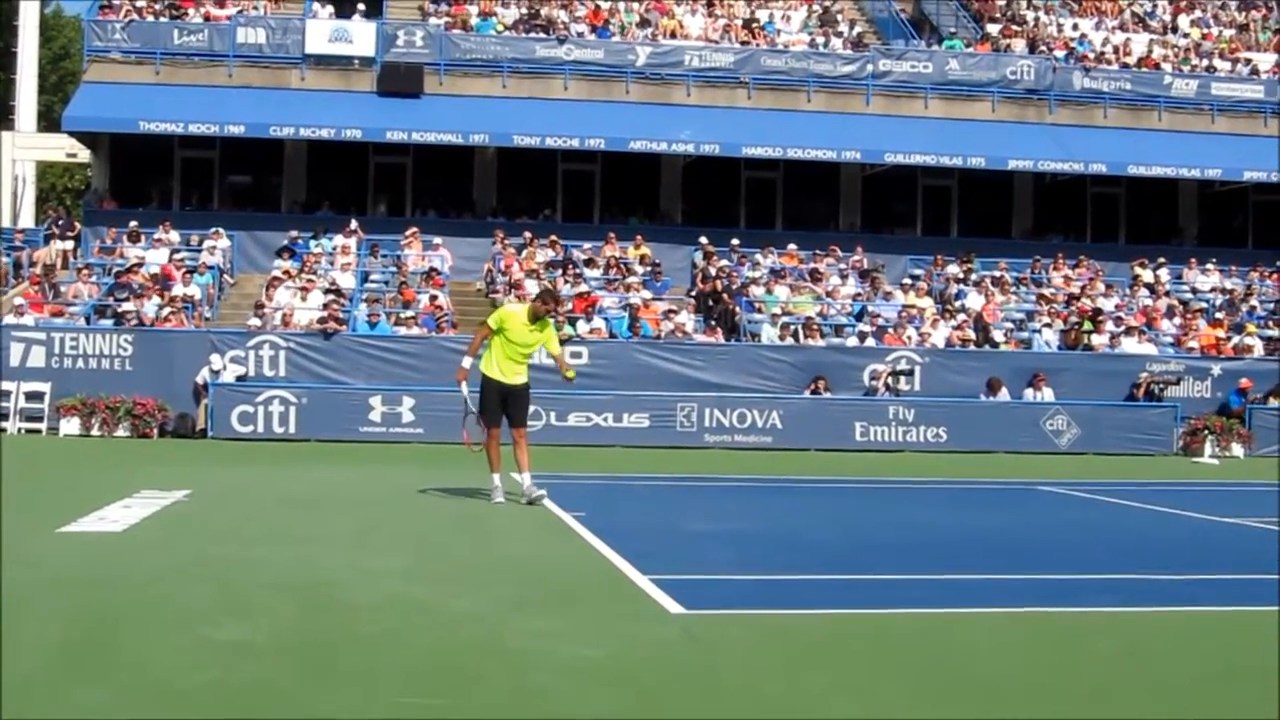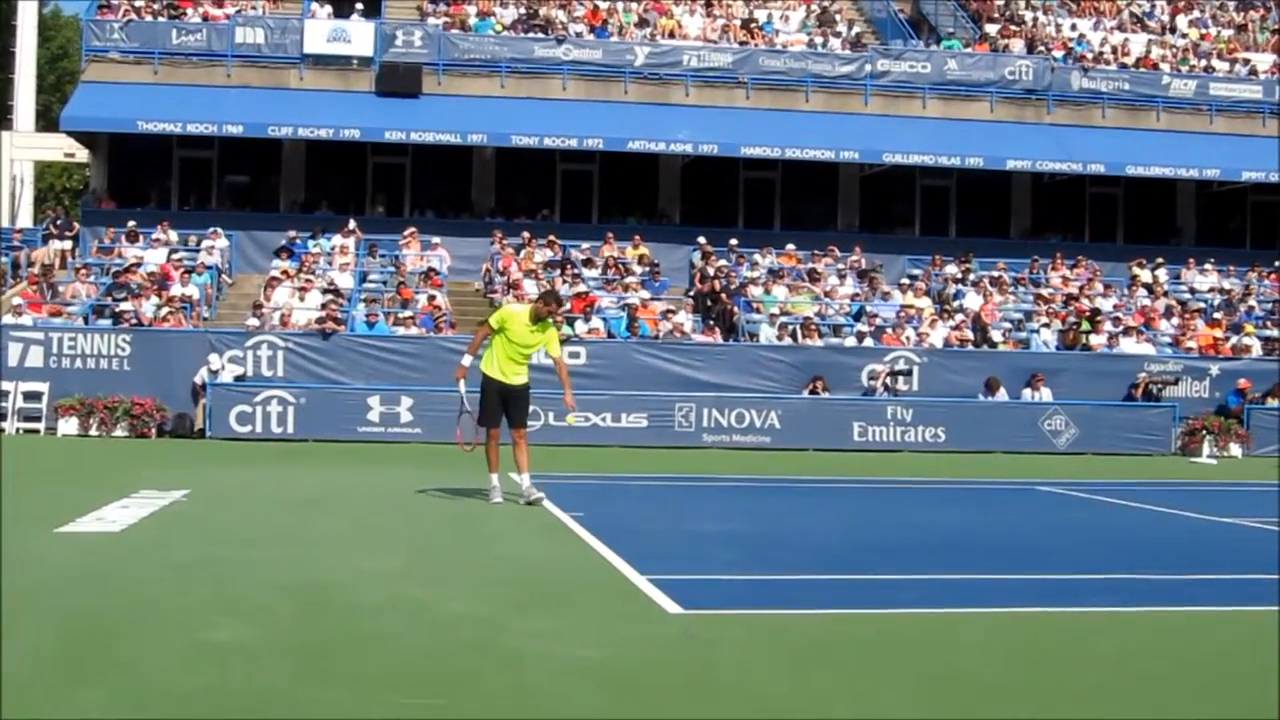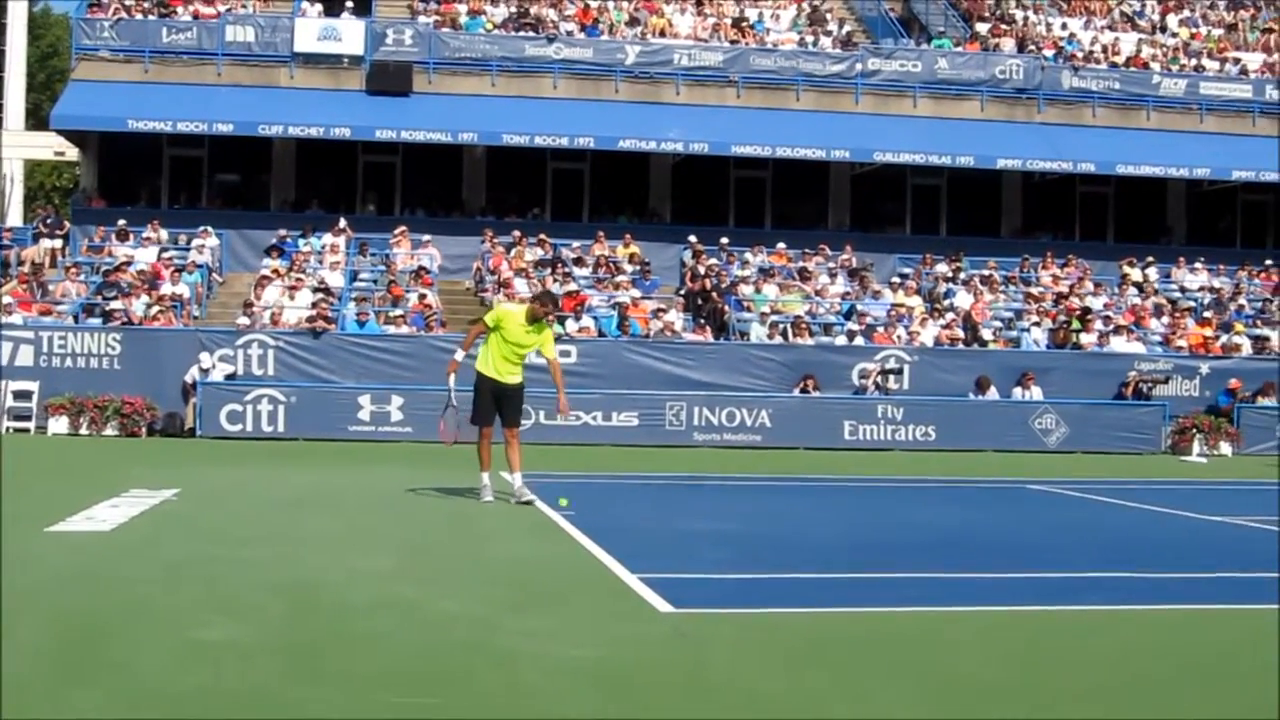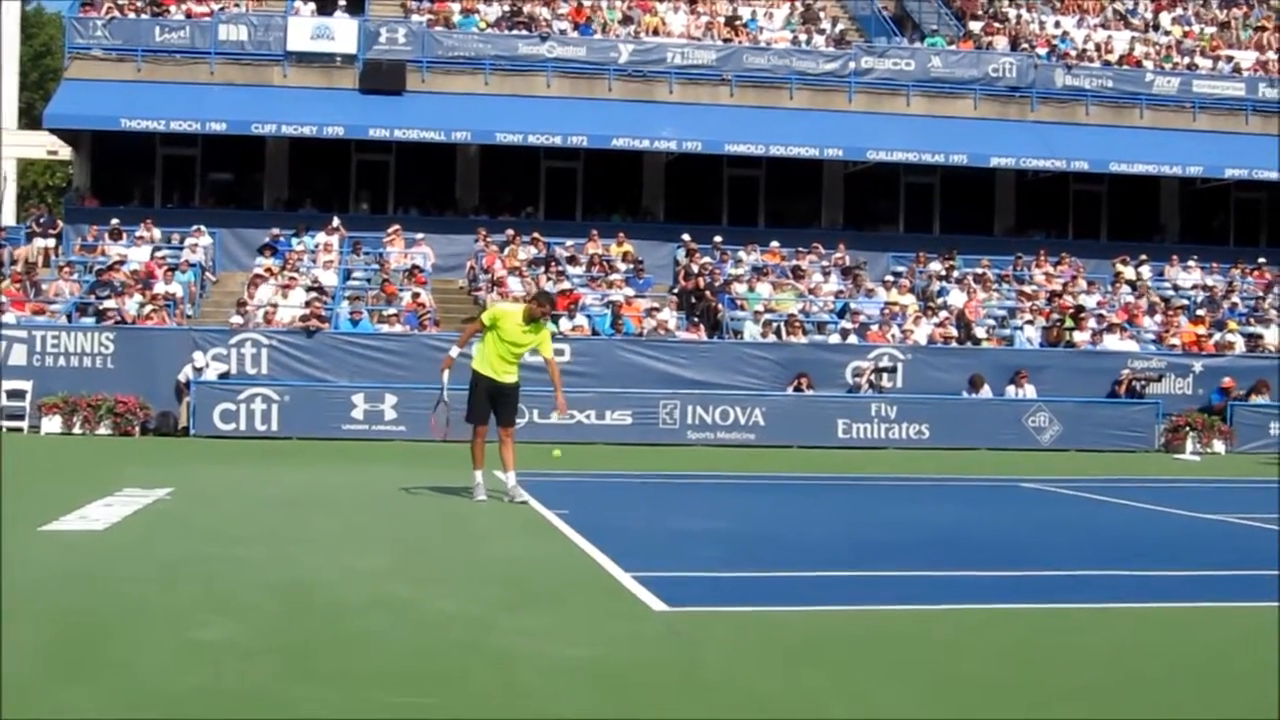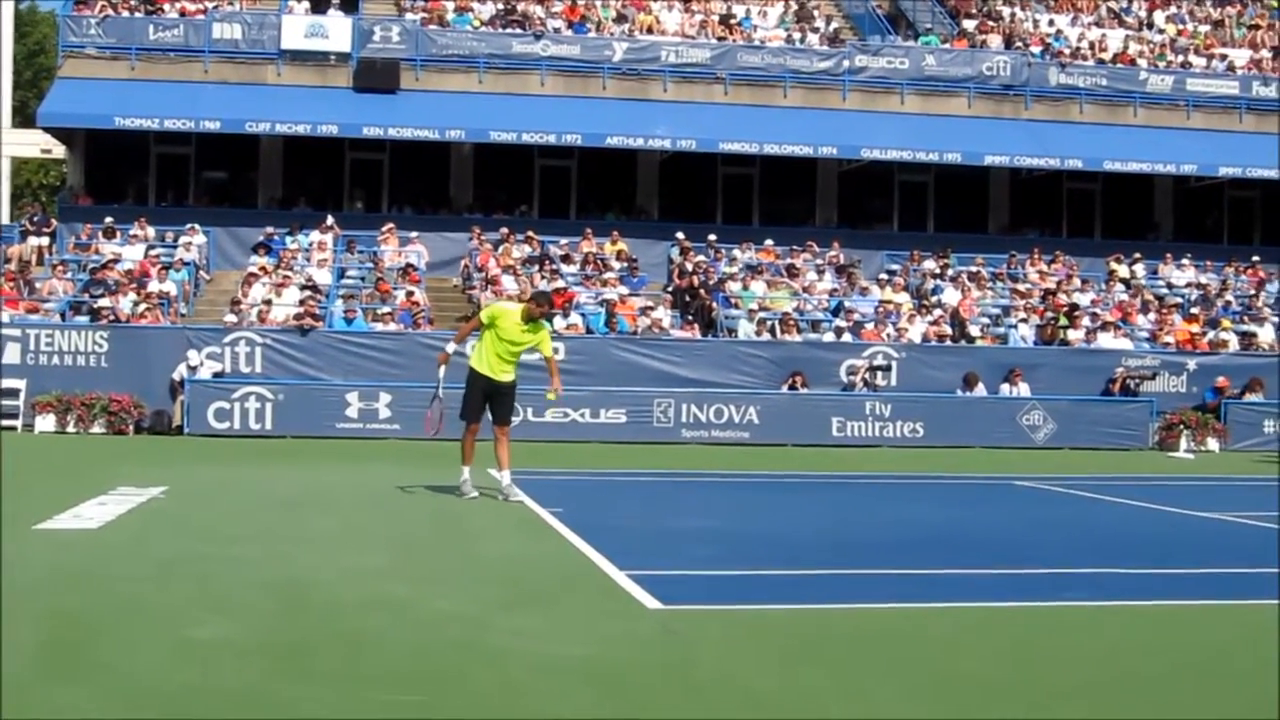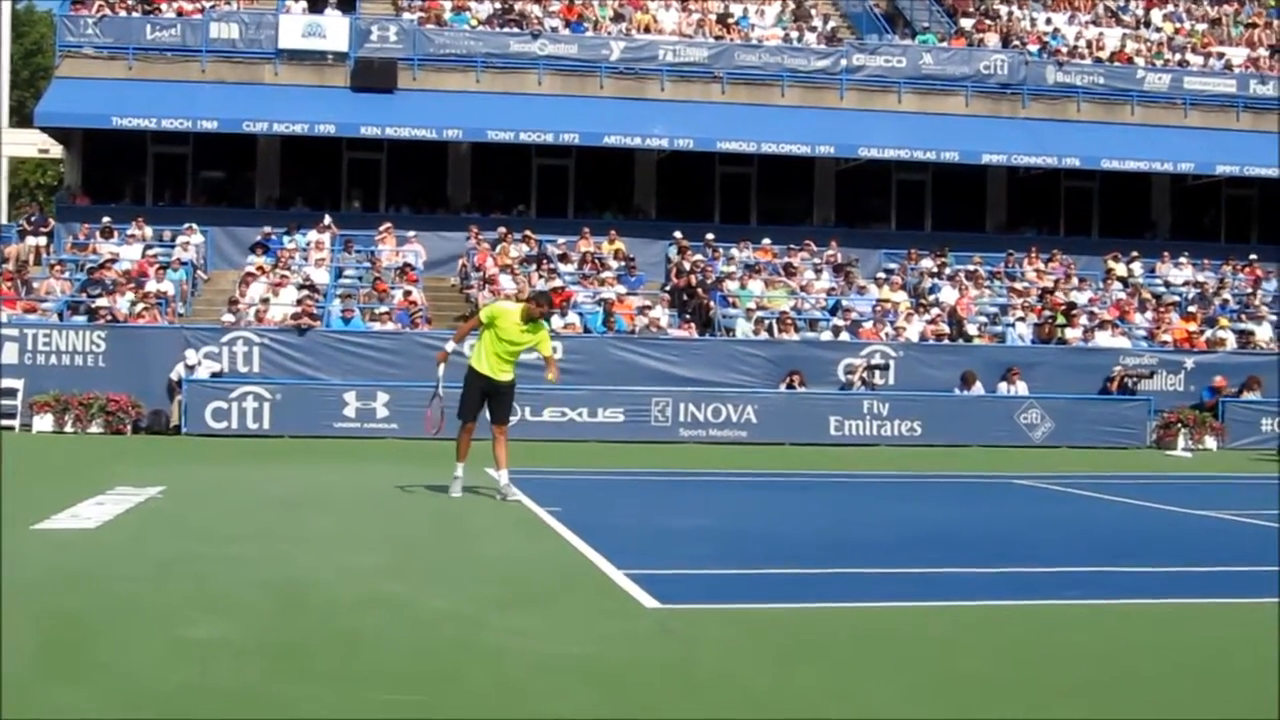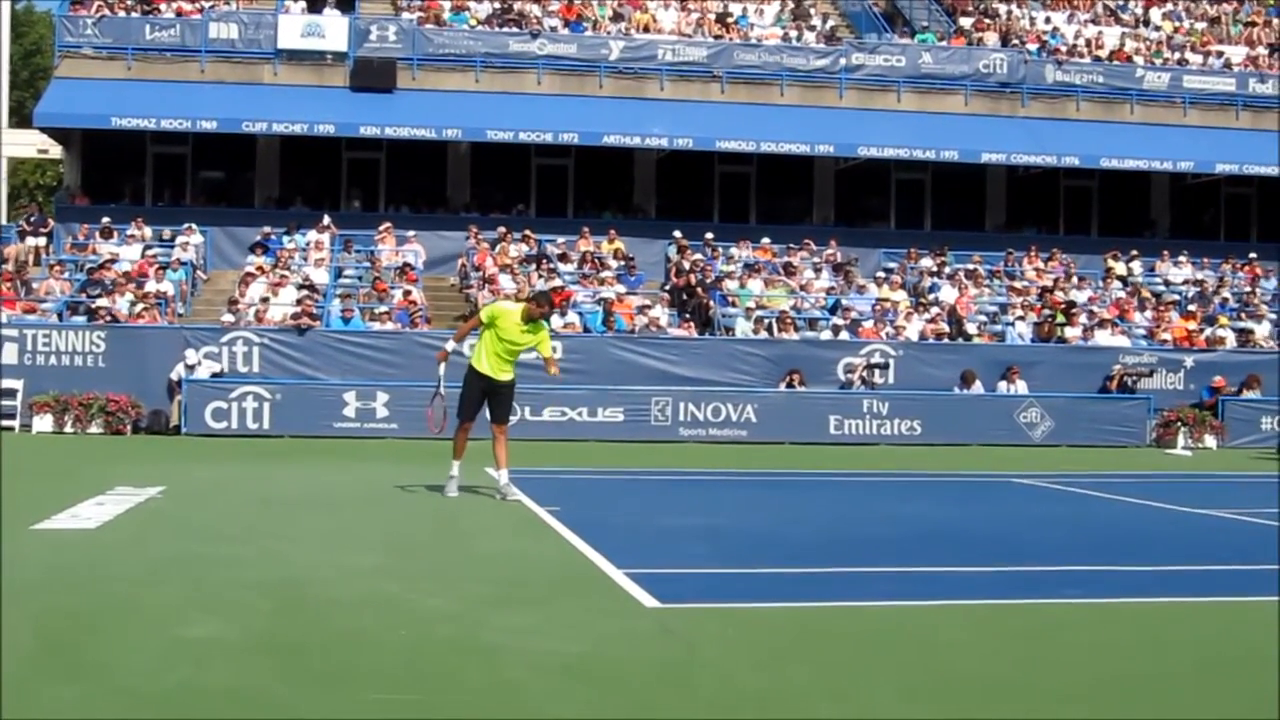
dt=0.1s
person 1, frame 1
left shoulder: (547, 328)
right shoulder: (508, 312)
left elbow: (557, 356)
right elbow: (481, 335)
left wrist: (566, 370)
right wrist: (465, 365)
left hip: (519, 383)
right hip: (493, 379)
left knee: (520, 434)
right knee: (493, 434)
left ankle: (527, 486)
right ankle: (496, 484)
person 1, frame 2
left shoulder: (549, 330)
right shoulder: (509, 312)
left elbow: (558, 360)
right elbow: (482, 334)
left wrist: (567, 391)
right wrist: (464, 364)
left hip: (519, 383)
right hip: (493, 379)
left knee: (520, 435)
right knee: (493, 433)
left ankle: (526, 487)
right ankle: (494, 484)
person 1, frame 3
left shoulder: (545, 331)
right shoulder: (505, 311)
left elbow: (553, 362)
right elbow: (476, 331)
left wrist: (561, 394)
right wrist: (457, 358)
left hip: (513, 383)
right hip: (487, 377)
left knee: (512, 434)
right knee: (485, 432)
left ankle: (518, 486)
right ankle: (485, 483)
person 1, frame 4
left shoulder: (542, 331)
right shoulder: (502, 310)
left elbow: (550, 362)
right elbow: (472, 329)
left wrist: (559, 392)
right wrist: (452, 355)
left hip: (509, 382)
right hip: (483, 376)
left knee: (507, 433)
right knee: (480, 430)
left ankle: (511, 485)
right ankle: (478, 481)
person 1, frame 5
left shoulder: (541, 330)
right shoulder: (501, 309)
left elbow: (549, 358)
right elbow: (470, 326)
left wrist: (555, 378)
right wrist: (449, 351)
left hip: (506, 381)
right hip: (480, 374)
left knee: (502, 432)
right knee: (472, 427)
left ankle: (506, 483)
right ankle: (465, 478)
person 1, frame 6
left shoulder: (540, 331)
right shoulder: (500, 309)
left elbow: (549, 358)
right elbow: (470, 325)
left wrist: (552, 369)
right wrist: (448, 349)
left hip: (504, 380)
right hip: (478, 373)
left knee: (500, 431)
right knee: (468, 425)
left ankle: (504, 483)
right ankle: (458, 475)
person 1, frame 7
left shoulder: (540, 331)
right shoulder: (501, 309)
left elbow: (549, 358)
right elbow: (470, 325)
left wrist: (552, 368)
right wrist: (448, 348)
left hip: (504, 380)
right hip: (478, 373)
left knee: (500, 431)
right knee: (465, 425)
left ankle: (504, 482)
right ankle: (454, 474)
